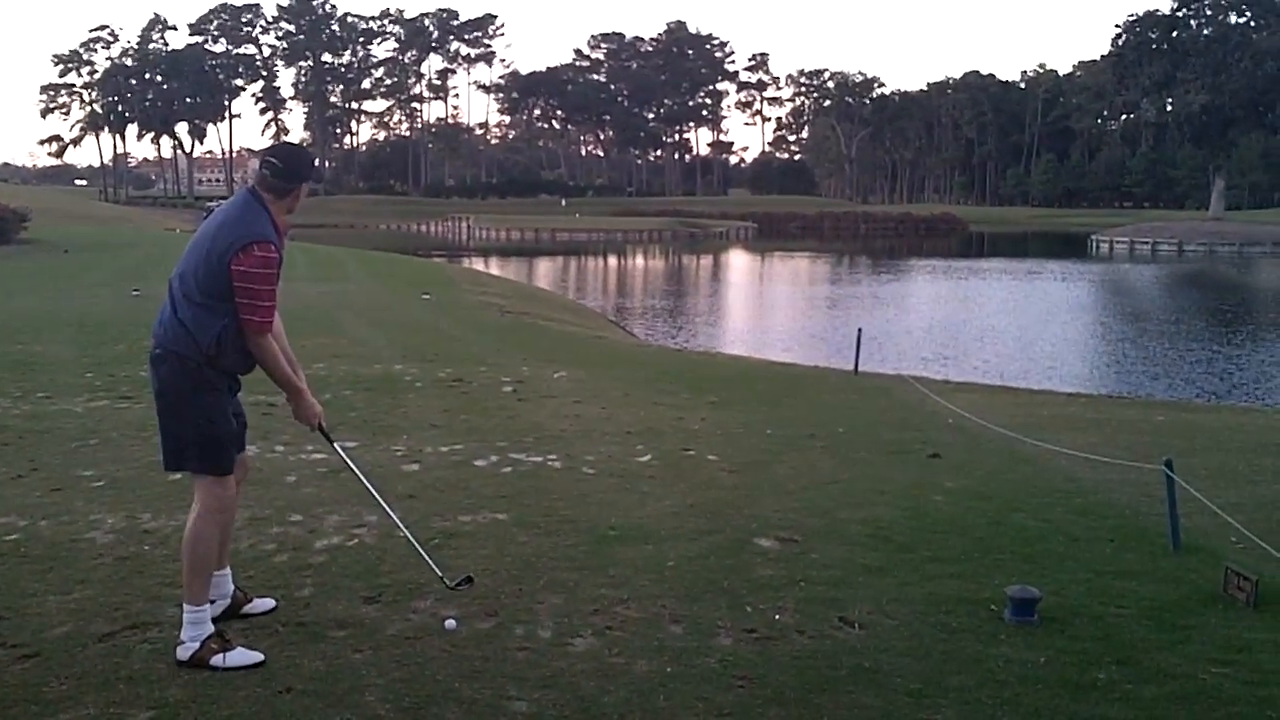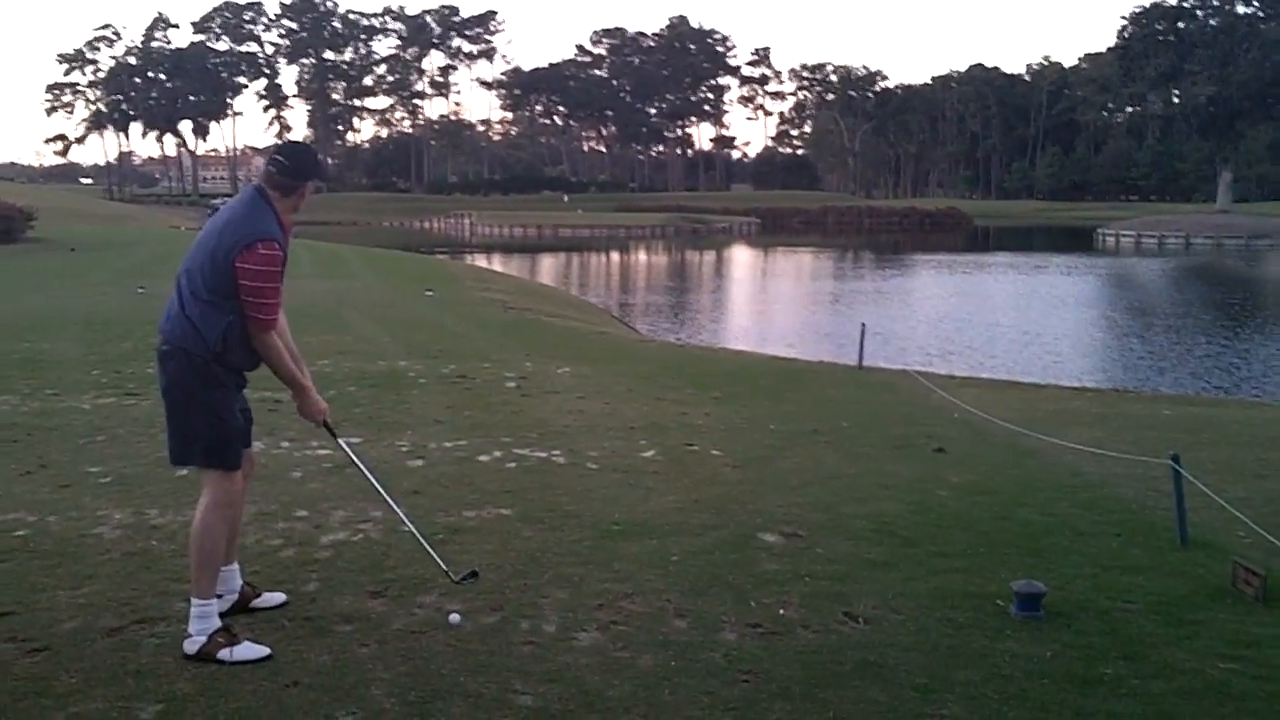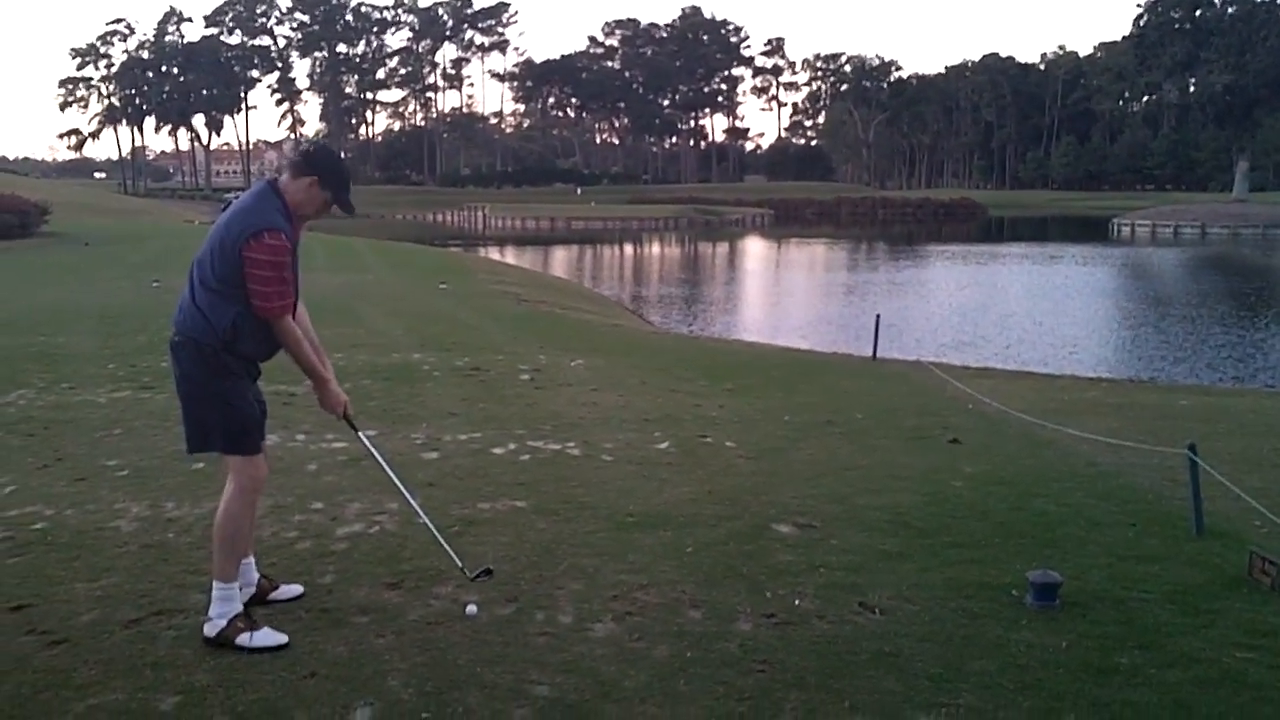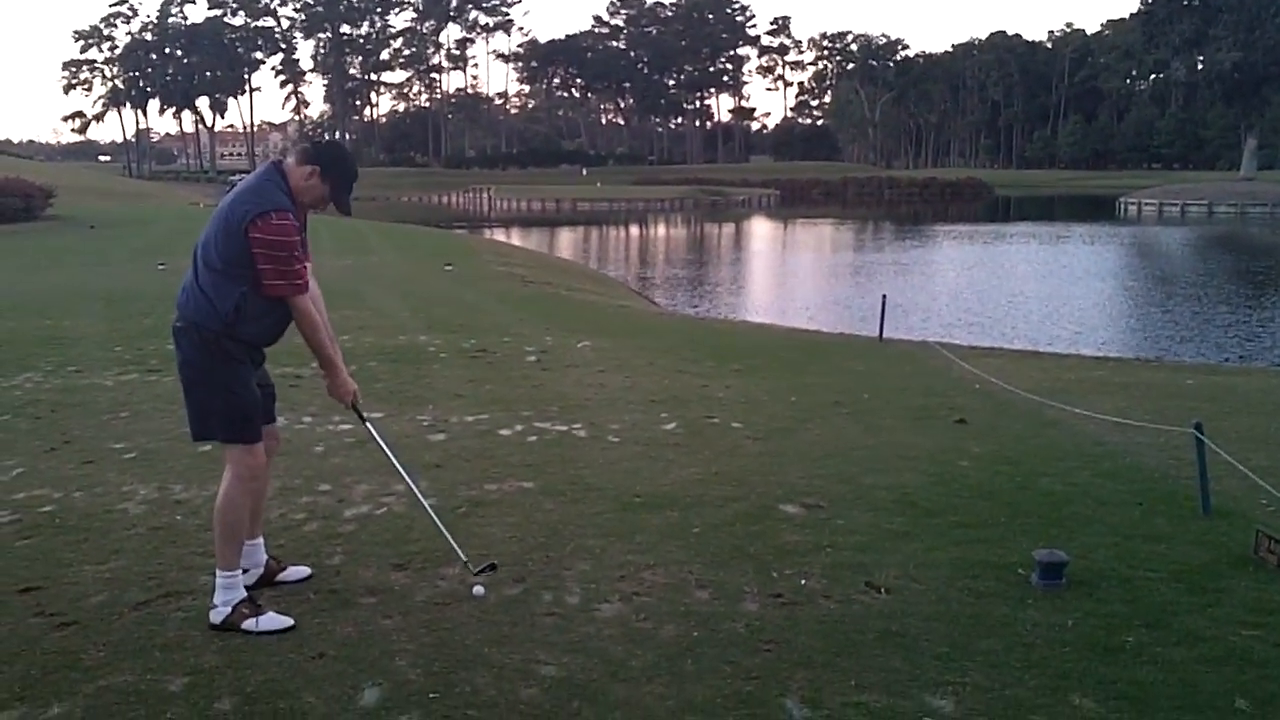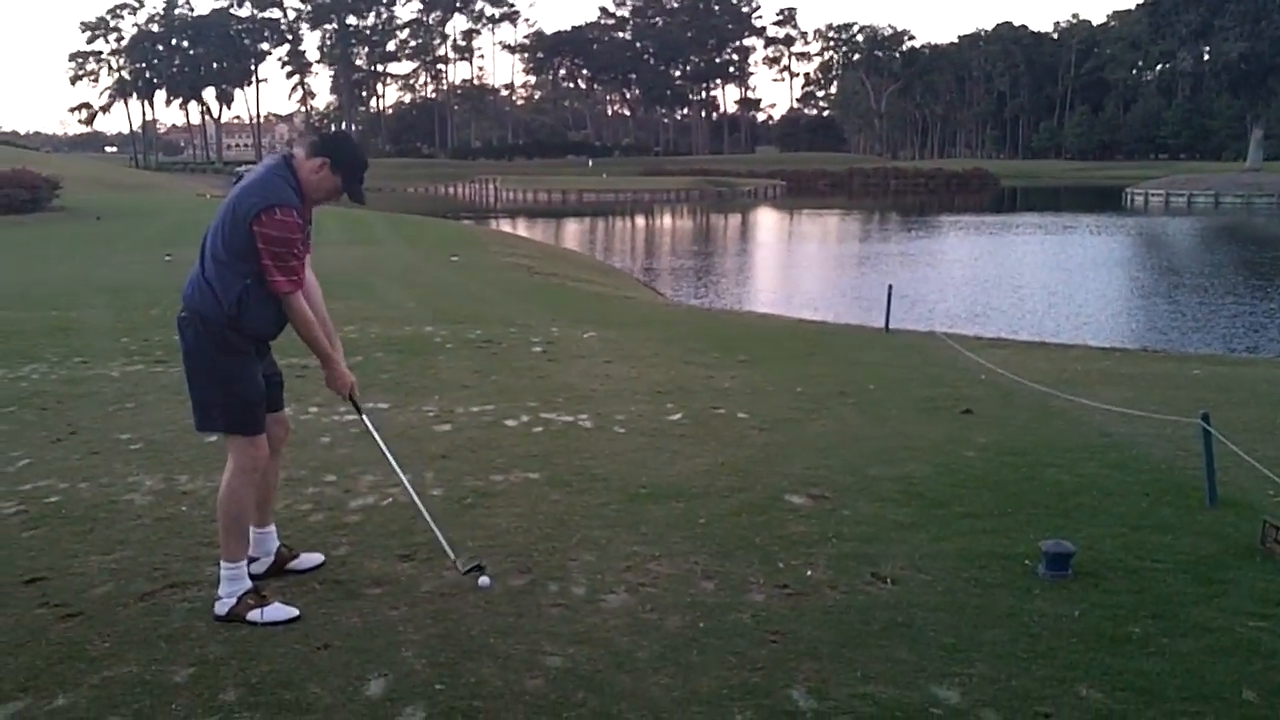
dt=0.2s
person 1, frame 1
left shoulder: (244, 213)
right shoulder: (257, 242)
left elbow: (266, 315)
right elbow: (257, 337)
left wrist: (299, 377)
right wrist: (297, 395)
left hip: (199, 363)
right hip: (192, 370)
left knee: (232, 473)
right knee: (215, 493)
left ankle: (219, 592)
right ankle: (195, 635)
person 1, frame 2
left shoulder: (249, 210)
right shoulder: (261, 240)
left elbow: (271, 314)
right elbow: (262, 333)
left wrist: (303, 374)
right wrist: (302, 392)
left hip: (207, 360)
right hip: (198, 366)
left knee: (239, 469)
right knee: (222, 488)
left ankle: (227, 588)
right ankle: (202, 628)
person 1, frame 3
left shoulder: (270, 209)
right shoulder: (268, 230)
left elbow: (291, 303)
right elbow: (279, 321)
left wrist: (325, 367)
right wrist: (322, 383)
left hip: (224, 351)
right hip: (210, 356)
left knee: (250, 464)
right knee: (248, 473)
left ankle: (245, 580)
right ankle: (223, 614)
person 1, frame 4
left shoulder: (280, 196)
right shoulder: (273, 213)
left elbow: (306, 284)
right elbow: (298, 303)
left wrist: (335, 355)
right wrist: (333, 371)
left hip: (233, 337)
right hip: (213, 341)
left knee: (264, 443)
right knee: (246, 461)
left ankle: (253, 561)
right ankle: (227, 599)
person 1, frame 5
left shoulder: (287, 188)
right shoulder: (278, 206)
left elbow: (304, 276)
right elbow: (291, 299)
left wrist: (335, 348)
right wrist: (330, 364)
left hip: (241, 328)
right hip: (218, 333)
left knee: (274, 431)
right knee: (249, 454)
left ankle: (265, 549)
right ankle: (233, 591)
